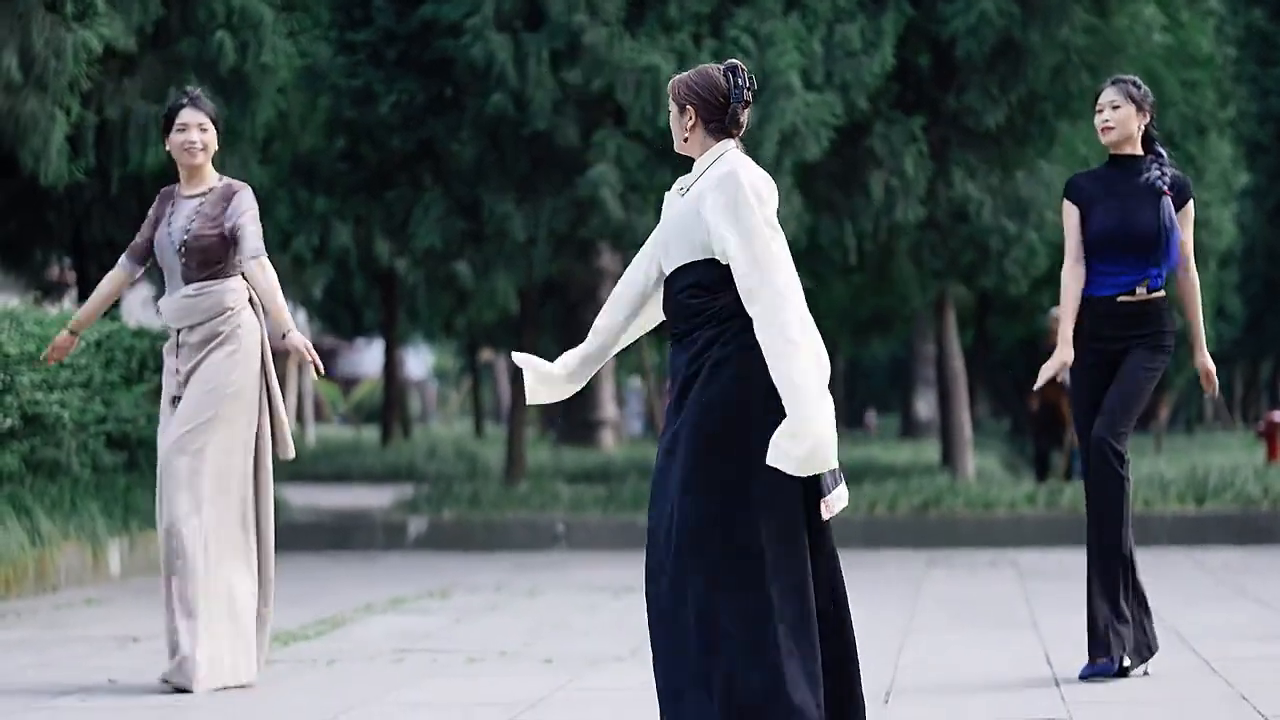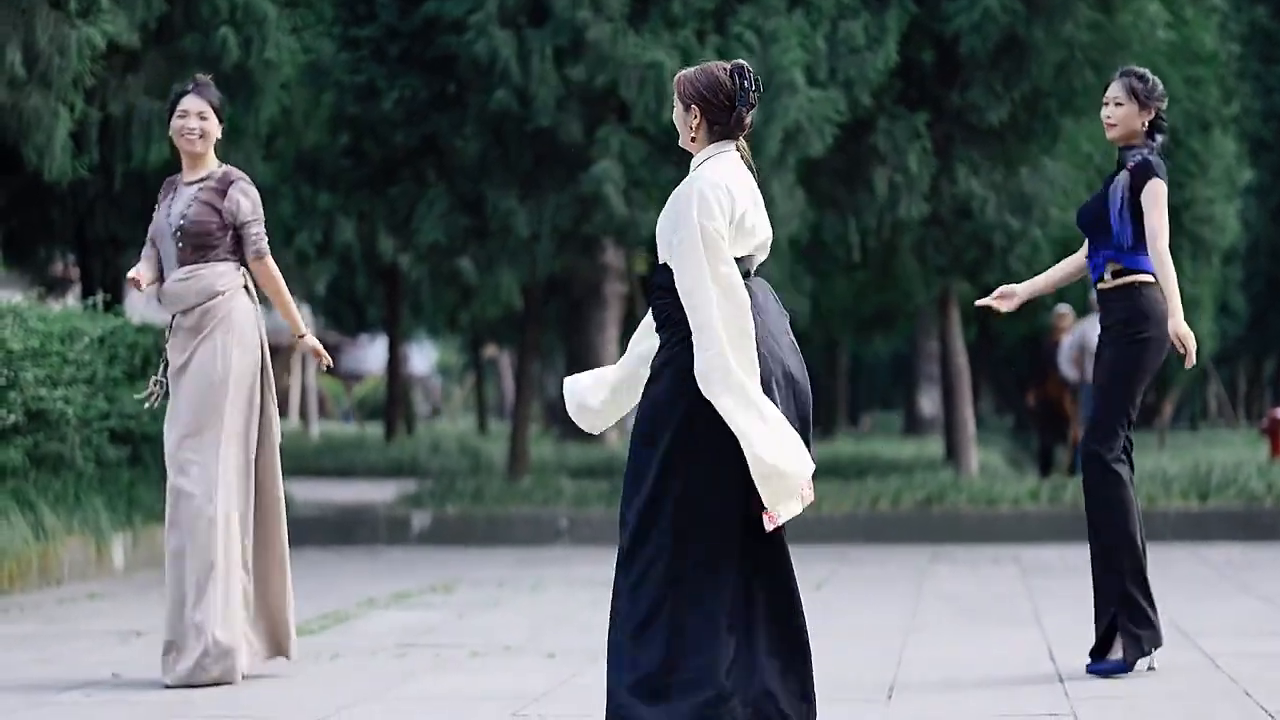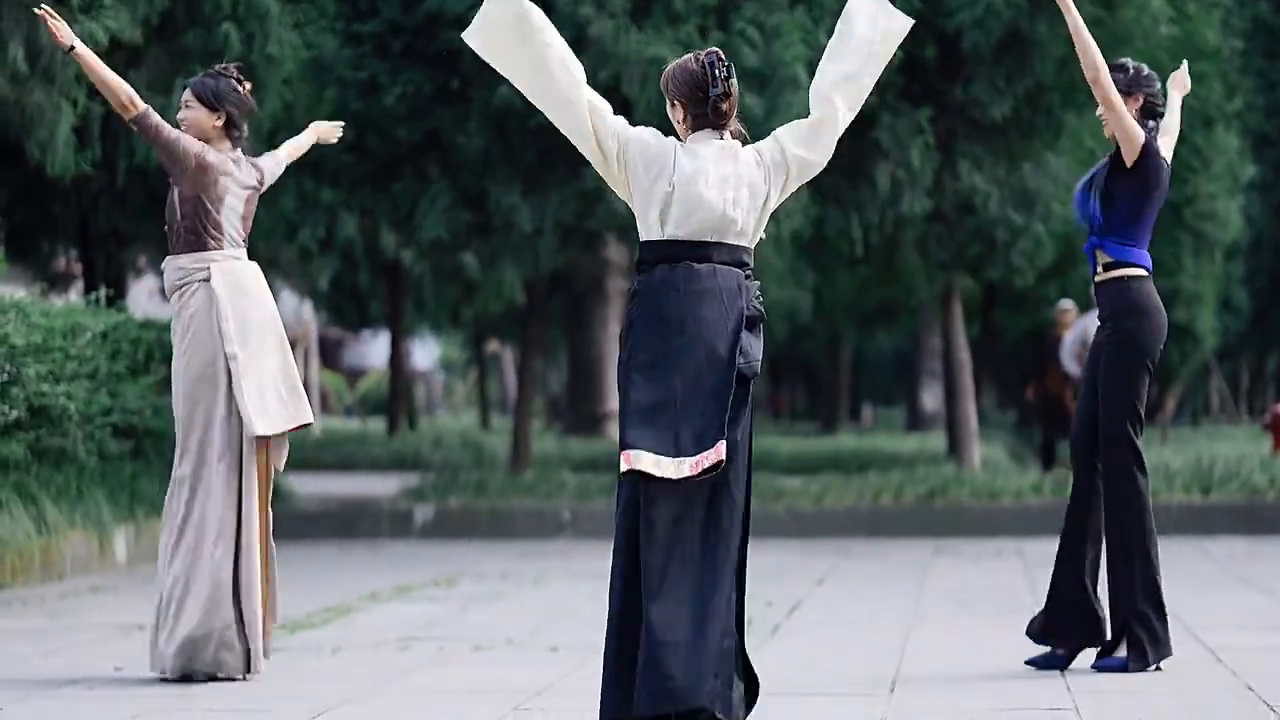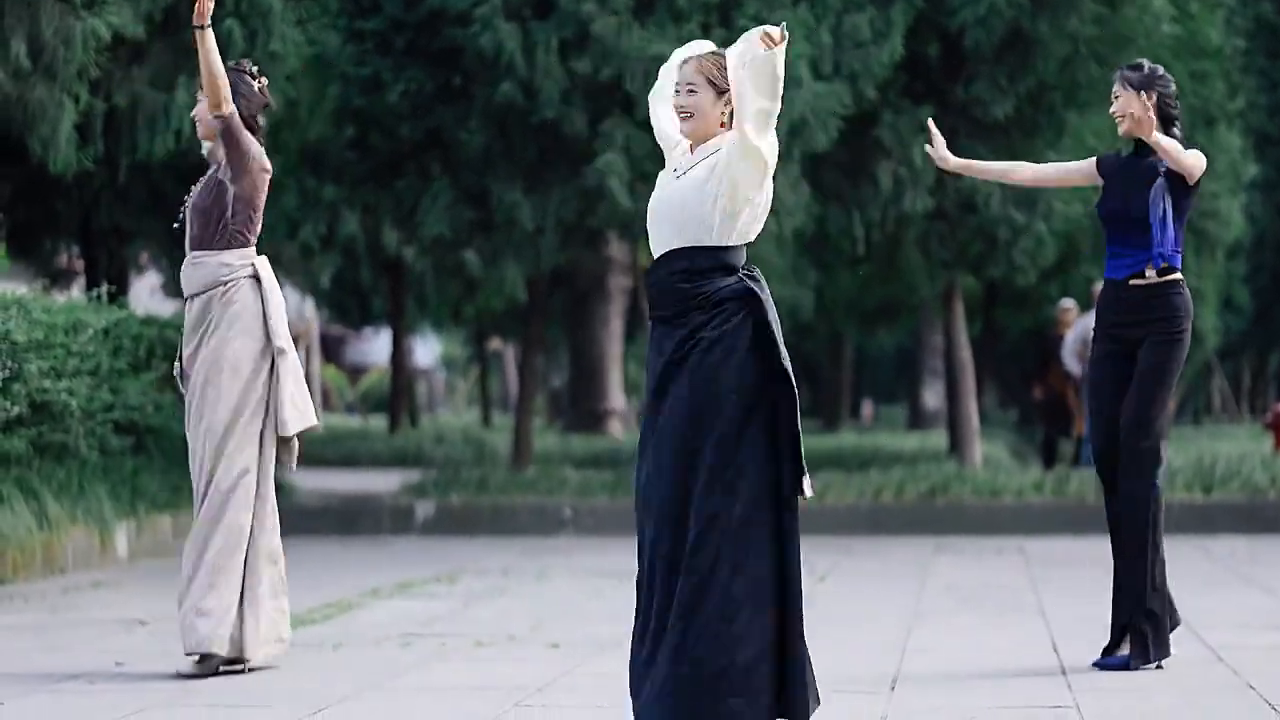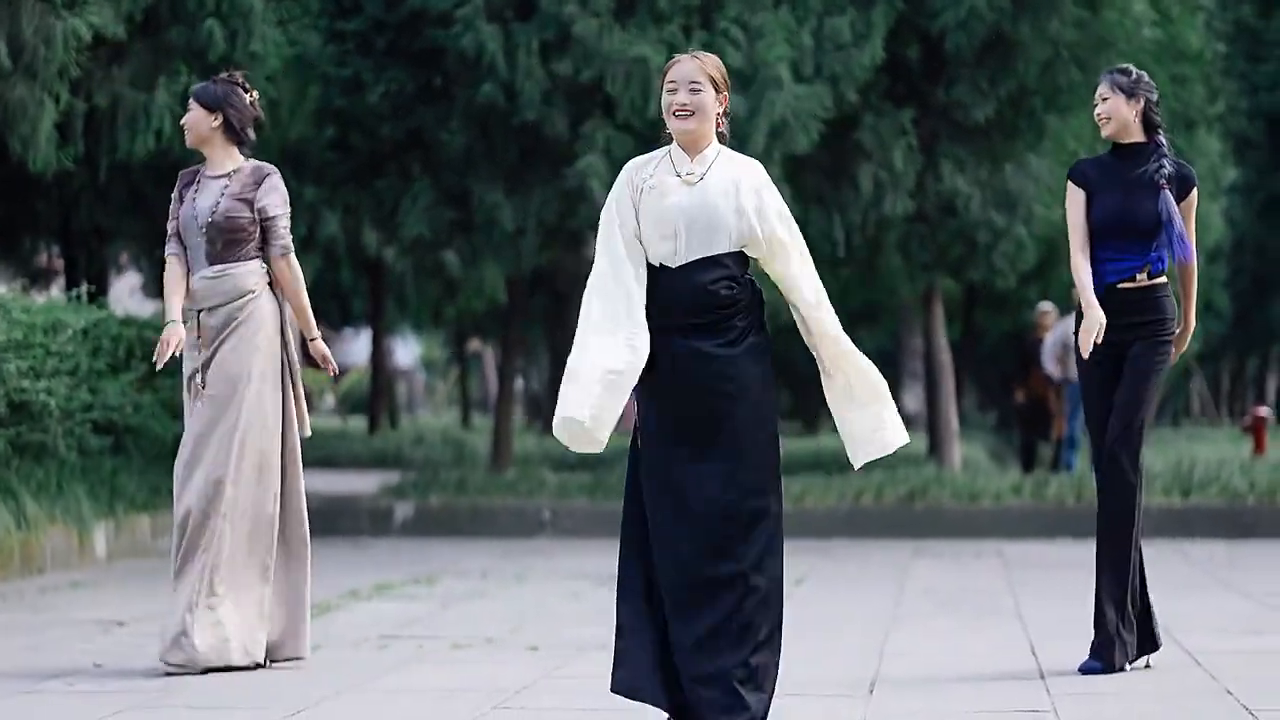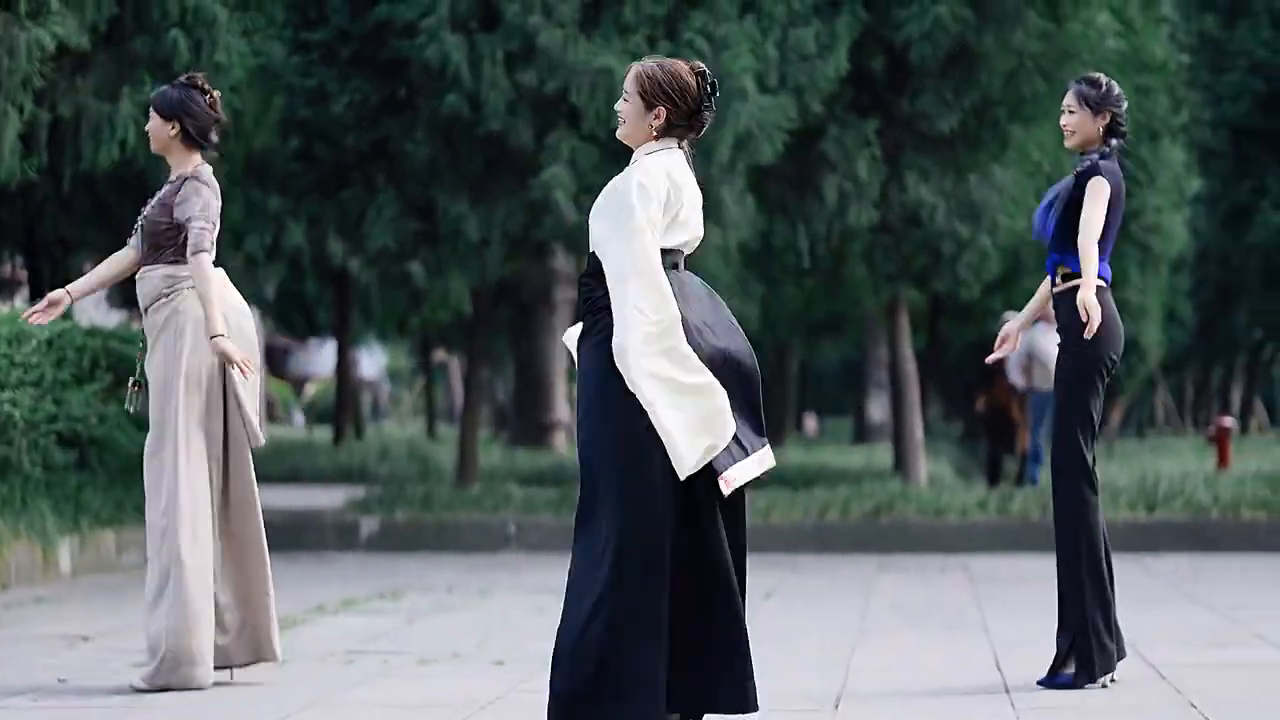
dt=0.5s
person 1, frame 1
left shoulder: (741, 180)
right shoulder: (692, 190)
left elbow: (772, 280)
right elbow: (647, 283)
left wrist: (801, 390)
right wrist: (574, 364)
left hip: (735, 359)
right hip: (710, 369)
left knee: (727, 532)
right knee: (702, 529)
person 1, frame 2
left shoulder: (705, 185)
right shoulder: (733, 178)
left elbow: (707, 291)
right elbow: (677, 298)
left wrist: (678, 385)
right wrist: (620, 380)
left hip: (719, 359)
right hip: (750, 342)
left knee: (684, 529)
right knee: (734, 526)
person 1, frame 3
left shoulder: (657, 157)
right shoulder: (767, 160)
left elbow: (574, 99)
right elbow: (830, 108)
left hip: (666, 323)
right hip: (734, 327)
left knee: (663, 502)
right knee: (711, 499)
person 1, frame 4
left shoulder: (741, 160)
right shoulder: (682, 158)
left elbow: (756, 124)
right elbow: (669, 109)
left wrist: (761, 54)
right wrist: (684, 65)
left hip: (720, 338)
right hip: (685, 341)
left knee: (706, 501)
right knee: (677, 498)
person 1, frame 5
left shoulder: (747, 176)
right shoulder: (637, 177)
left elbow: (794, 271)
right elbow: (614, 274)
left wrist: (839, 358)
right wrist: (596, 375)
left hip: (733, 352)
right hip: (665, 356)
left knee: (733, 503)
right knee: (670, 506)
person 1, frame 6
left shoulder: (647, 173)
right shoulder: (672, 173)
left elbow: (635, 266)
right wrist: (588, 330)
left hip: (637, 346)
right hip: (663, 338)
left knee: (629, 510)
right knee: (689, 516)
person 2, frame 1
left shoulder: (237, 195)
right shoulder: (167, 201)
left elbow: (257, 261)
right elbow: (129, 264)
left wrist: (288, 327)
right wrist: (75, 327)
left hip: (228, 340)
right hip: (185, 348)
left knee: (187, 468)
right knee: (200, 482)
left ankle: (207, 648)
right ankle: (221, 644)
person 2, frame 2
left shoulder: (235, 184)
right shoulder: (169, 190)
left elbow: (259, 261)
right elbow: (151, 263)
left wrist: (302, 328)
right wrist: (139, 277)
left hip: (224, 328)
right hip: (186, 335)
left knee: (202, 469)
right knee: (206, 468)
left ankle: (214, 644)
right ankle: (246, 629)
person 2, frame 3
left shoulder: (194, 160)
right shoulder: (247, 170)
left elbow: (132, 106)
right elbow: (277, 158)
right wrist: (313, 132)
left hip: (211, 308)
right hip: (241, 304)
left knee: (212, 458)
right knee: (235, 456)
left ankle: (213, 633)
right ankle: (236, 625)
person 2, frame 4
left shoulder: (248, 156)
right shoulder: (230, 157)
left elbow: (226, 112)
right elbow: (217, 128)
right wrist: (216, 87)
left hip: (237, 311)
right hip: (216, 313)
left knee: (228, 458)
right knee: (235, 458)
left ankle: (228, 631)
right ankle: (245, 624)
person 2, frame 5
left shoulder: (264, 177)
right shoulder: (187, 183)
left elbow: (282, 257)
right elbow: (175, 259)
left wrist: (312, 333)
right wrist: (173, 323)
left hip: (253, 324)
right hip: (206, 330)
left knee: (232, 461)
right knee: (215, 463)
left ankle: (219, 630)
right ankle: (261, 623)
person 2, frame 6
left shoulder: (198, 184)
right shoulder: (179, 183)
left elbow: (201, 263)
right elbow: (137, 254)
left wrist: (220, 332)
right wrist: (66, 293)
left hip: (191, 325)
right hip: (182, 329)
left knee: (179, 472)
right knee: (205, 477)
left ankle: (181, 654)
right ankle: (228, 632)
person 3, frame 1
left shoulder: (1173, 186)
right shoulder: (1082, 186)
left elbow: (1185, 269)
right elbow: (1073, 265)
left wrist: (1201, 348)
right wrist: (1063, 343)
left hip: (1149, 332)
right hip: (1093, 333)
left knee: (1105, 442)
right knee: (1097, 466)
left ankle: (1114, 636)
right ankle: (1130, 629)
person 3, frame 2
left shoulder: (1150, 168)
right shoulder: (1122, 174)
left elbow: (1159, 245)
right elbow: (1088, 256)
left wrist: (1176, 313)
right wrist: (1023, 292)
left hip: (1138, 317)
right hip: (1119, 323)
left knee: (1100, 452)
right knee: (1109, 458)
left ankle: (1130, 630)
right ankle: (1130, 626)
person 3, frame 3
left shoulder: (1137, 148)
right shoulder: (1151, 157)
left elbow: (1101, 79)
right elbow: (1169, 135)
right wrist: (1176, 94)
left hip: (1129, 312)
right hip: (1122, 317)
left knee: (1117, 454)
right knee: (1089, 452)
left ankle: (1141, 635)
right ankle: (1075, 624)
person 3, frame 4
left shoulder: (1186, 162)
right shoulder: (1112, 167)
left elbow: (1183, 163)
right elbow: (1034, 175)
left wrist: (1160, 143)
right wrist: (961, 165)
left hip: (1164, 317)
right hip: (1114, 319)
left knee: (1138, 449)
right knee: (1109, 453)
left ankle: (1141, 629)
right ankle: (1150, 615)
person 3, frame 5
left shoulder: (1176, 174)
right shoulder: (1085, 173)
left elbow: (1186, 255)
right elbow: (1078, 250)
left wrist: (1187, 319)
right wrist: (1089, 309)
left hip: (1149, 318)
right hip: (1099, 319)
left knee: (1121, 446)
right knee: (1107, 460)
left ankle: (1115, 635)
right ankle: (1132, 629)
person 3, frame 6
left shoulder: (1099, 173)
right shoulder: (1092, 175)
left elbow: (1088, 235)
left wrist: (1087, 290)
right wrist: (1020, 319)
left hip: (1087, 327)
right hip: (1082, 329)
left knee: (1071, 467)
right knee: (1071, 470)
left ankle: (1089, 649)
right ankle: (1096, 639)
